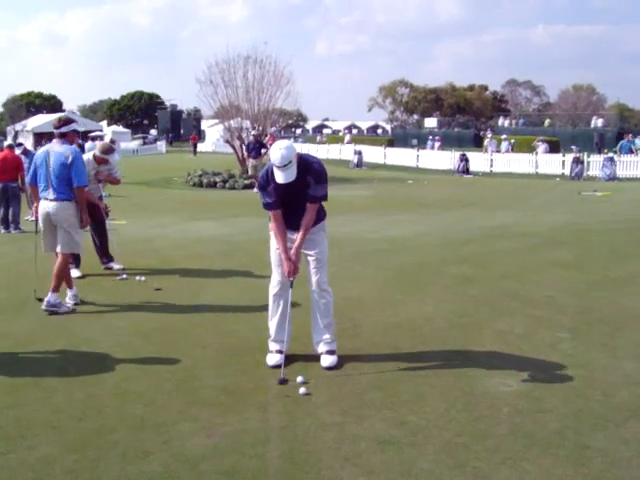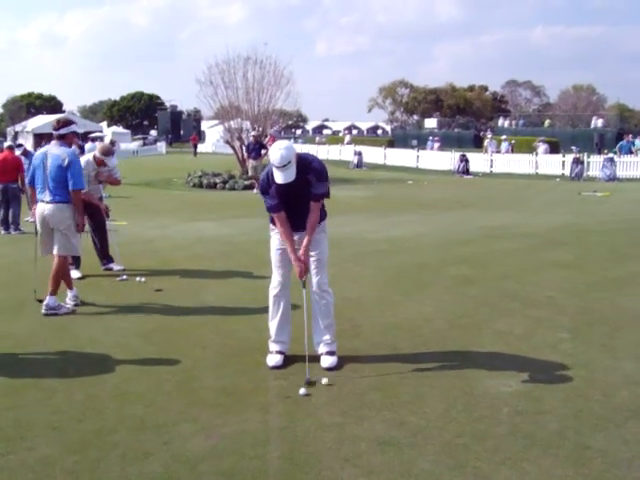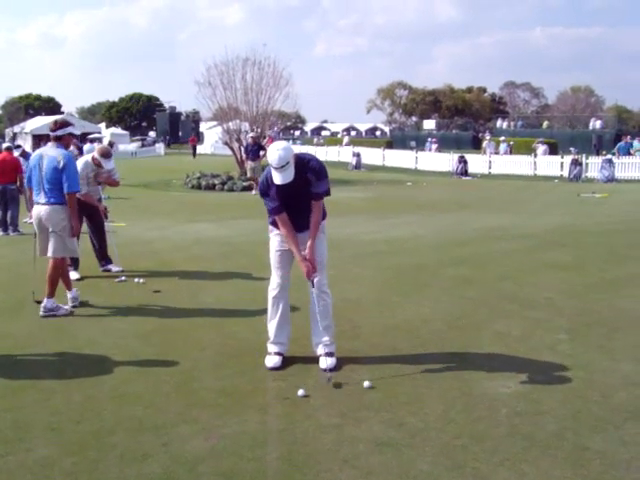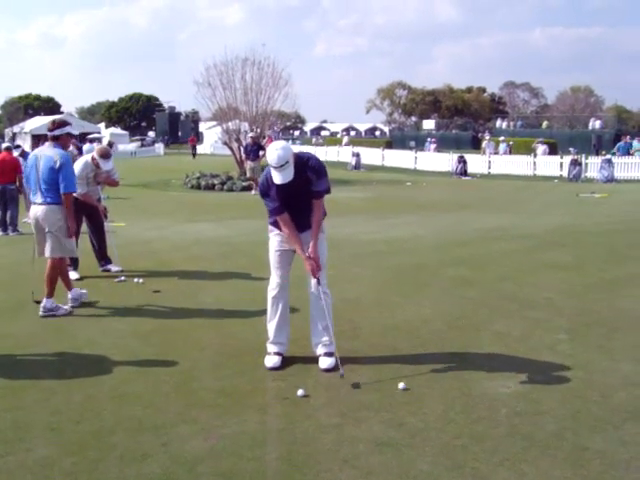
dt=0.1s
person 1, frame 1
left shoulder: (315, 169)
right shoulder: (266, 177)
left elbow: (311, 211)
right elbow: (276, 219)
left wrist: (298, 248)
right wrist: (285, 257)
left hip: (313, 229)
right hip: (281, 231)
left knee: (320, 285)
right knee: (279, 284)
left ankle: (326, 344)
right ankle: (277, 344)
person 1, frame 2
left shoulder: (315, 168)
right shoulder: (267, 179)
left elbow: (315, 210)
right elbow: (280, 221)
left wrist: (306, 248)
right wrist: (293, 258)
left hip: (314, 230)
right hip: (282, 232)
left knee: (320, 286)
right knee: (279, 286)
left ankle: (326, 345)
right ankle: (277, 345)
person 1, frame 3
left shoulder: (314, 167)
right shoulder: (266, 182)
left elbow: (317, 209)
right elbow: (282, 222)
left wrist: (311, 246)
right wrist: (300, 258)
left hip: (313, 231)
right hip: (281, 233)
left knee: (320, 286)
right knee: (278, 286)
left ankle: (325, 346)
right ankle: (276, 347)
person 1, frame 4
left shoulder: (313, 166)
right shoulder: (266, 182)
left elbow: (318, 207)
right elbow: (285, 223)
left wrist: (313, 245)
right wrist: (303, 257)
left hip: (313, 230)
right hip: (281, 233)
left knee: (319, 286)
right knee: (277, 286)
left ankle: (325, 346)
right ankle: (275, 347)
person 2, frame 1
left shoulder: (40, 152)
right shoulder: (72, 153)
left elbow: (32, 182)
right elbow: (79, 187)
left wrist: (37, 203)
right wrist: (84, 212)
left hip: (44, 206)
right hip: (65, 206)
left knee: (62, 252)
right knee: (64, 253)
left ankle: (72, 292)
right ankle: (52, 299)
person 2, frame 2
left shoulder: (39, 154)
right shoulder: (69, 155)
left elbow: (31, 184)
right elbow: (75, 190)
left wrist: (36, 205)
right wrist: (80, 216)
left hip: (42, 208)
right hip: (62, 209)
left knee: (60, 254)
right knee: (61, 256)
left ankle: (72, 293)
right ankle: (50, 301)
person 2, frame 3
left shoulder: (35, 155)
right shoulder: (66, 157)
left elbow: (29, 185)
right elbow: (70, 193)
right wrist: (75, 219)
left hip: (38, 209)
right hip: (57, 210)
left knee: (58, 255)
right knee: (58, 257)
left ankle: (71, 293)
right ankle: (48, 304)
person 2, frame 4
left shoulder: (33, 155)
right shoulder: (62, 157)
left elbow: (28, 185)
right elbow: (66, 193)
right wrist: (71, 219)
left hip: (36, 209)
right hip: (54, 210)
left knee: (58, 255)
right knee: (55, 257)
left ankle: (73, 293)
right ankle: (48, 304)
person 3, frame 1
left shoulder: (109, 162)
right shoulder: (83, 163)
left elbow: (117, 180)
left wrist: (106, 178)
right wrist: (99, 203)
left hip: (96, 196)
left knee: (100, 229)
left ankle: (107, 260)
right ankle: (74, 266)
person 3, frame 2
left shoulder: (108, 163)
right shoulder: (83, 164)
left elbow: (117, 181)
right elbow: (82, 192)
left wrist: (106, 178)
right wrist: (100, 204)
left hip: (96, 197)
left knee: (100, 230)
left ankle: (107, 261)
right ankle: (74, 267)
person 3, frame 3
left shoulder: (107, 164)
right shoulder: (82, 166)
left elbow: (116, 182)
right elbow: (82, 193)
left wrist: (105, 179)
right wrist: (99, 205)
left hip: (94, 198)
right hip: (76, 200)
left knee: (99, 231)
left ankle: (105, 262)
right ankle: (72, 268)
person 3, frame 4
left shoulder: (106, 164)
right shoulder: (81, 166)
left elbow: (115, 182)
right elbow: (81, 193)
left wrist: (105, 179)
right wrist: (98, 205)
left hip: (94, 198)
right hip: (76, 199)
left knee: (99, 230)
right knee: (73, 233)
left ankle: (105, 262)
right ankle: (72, 268)
